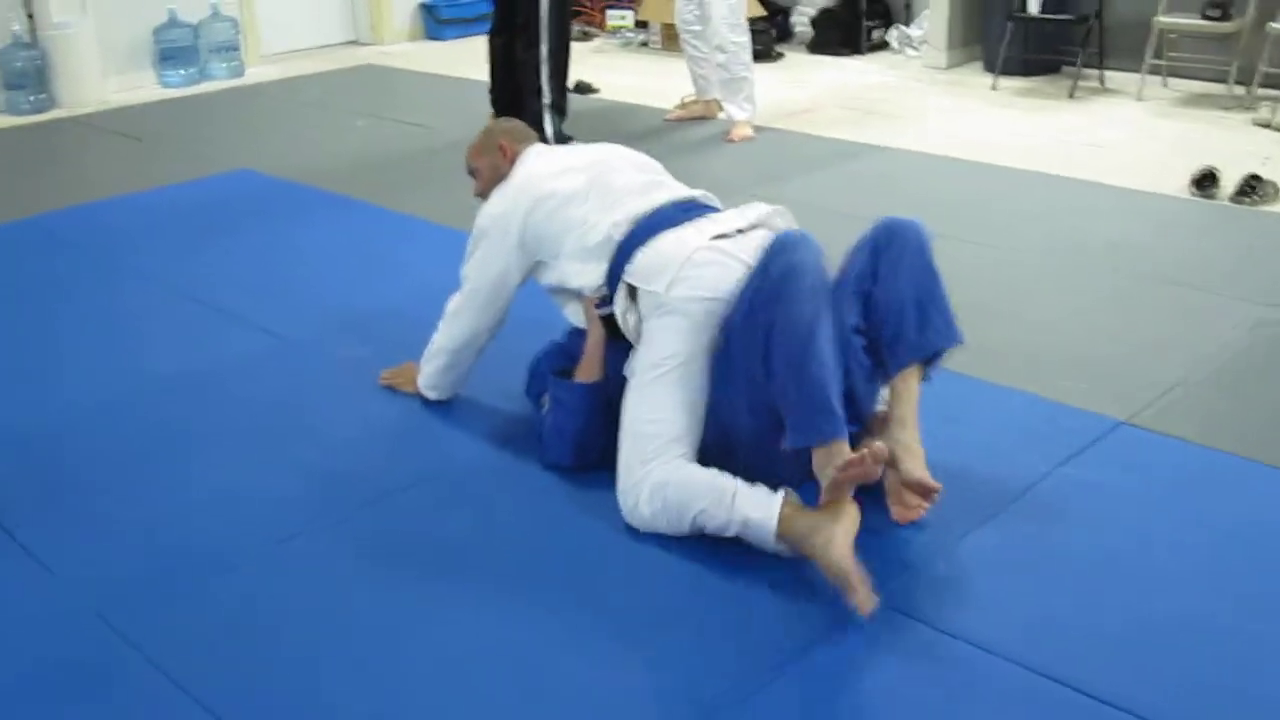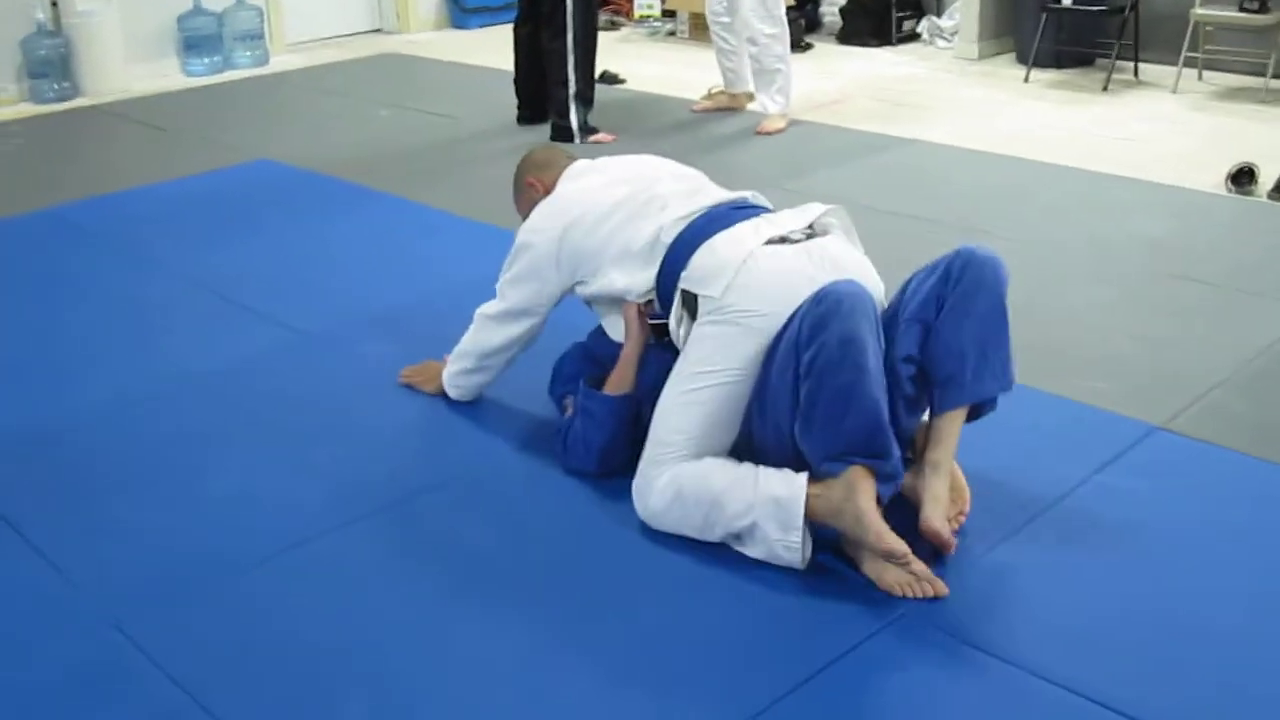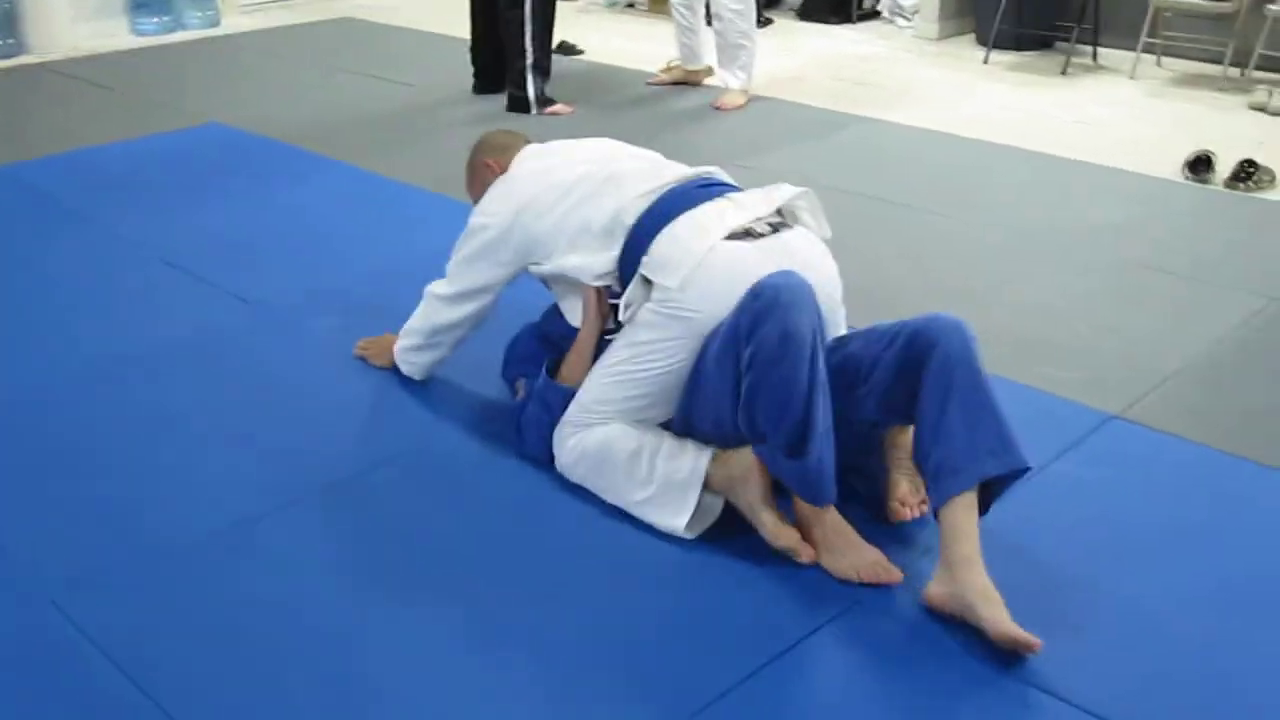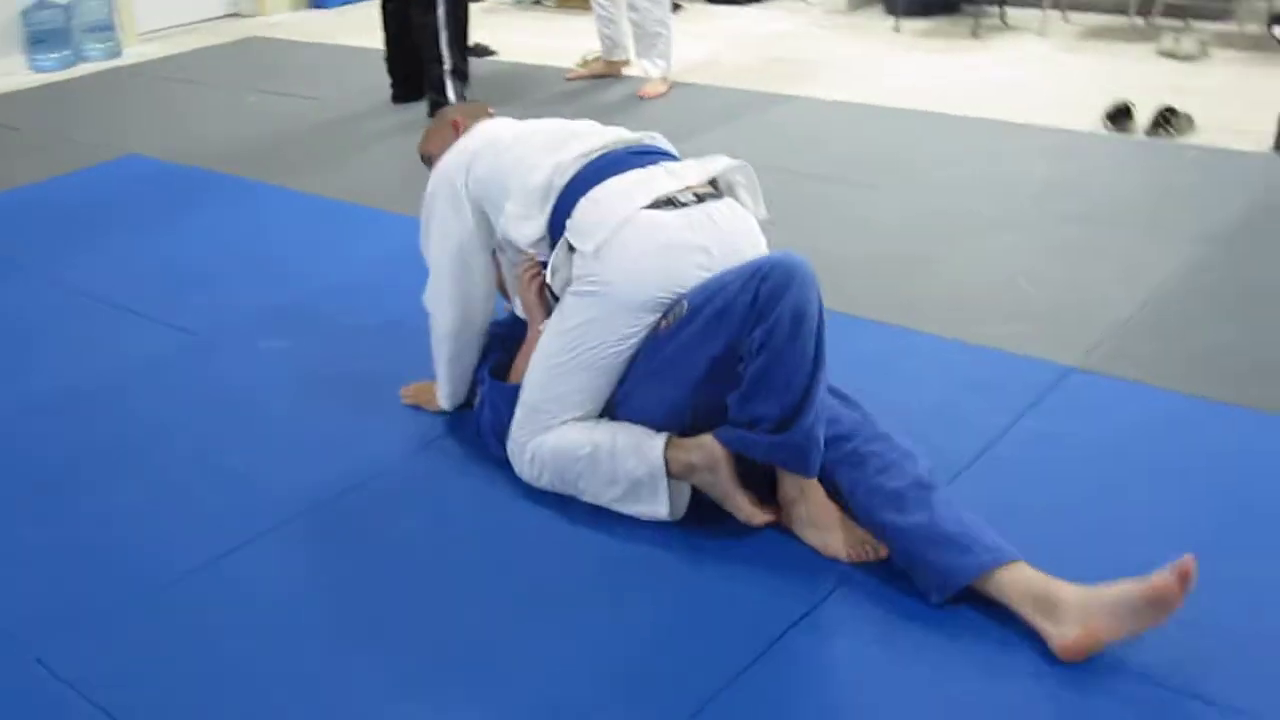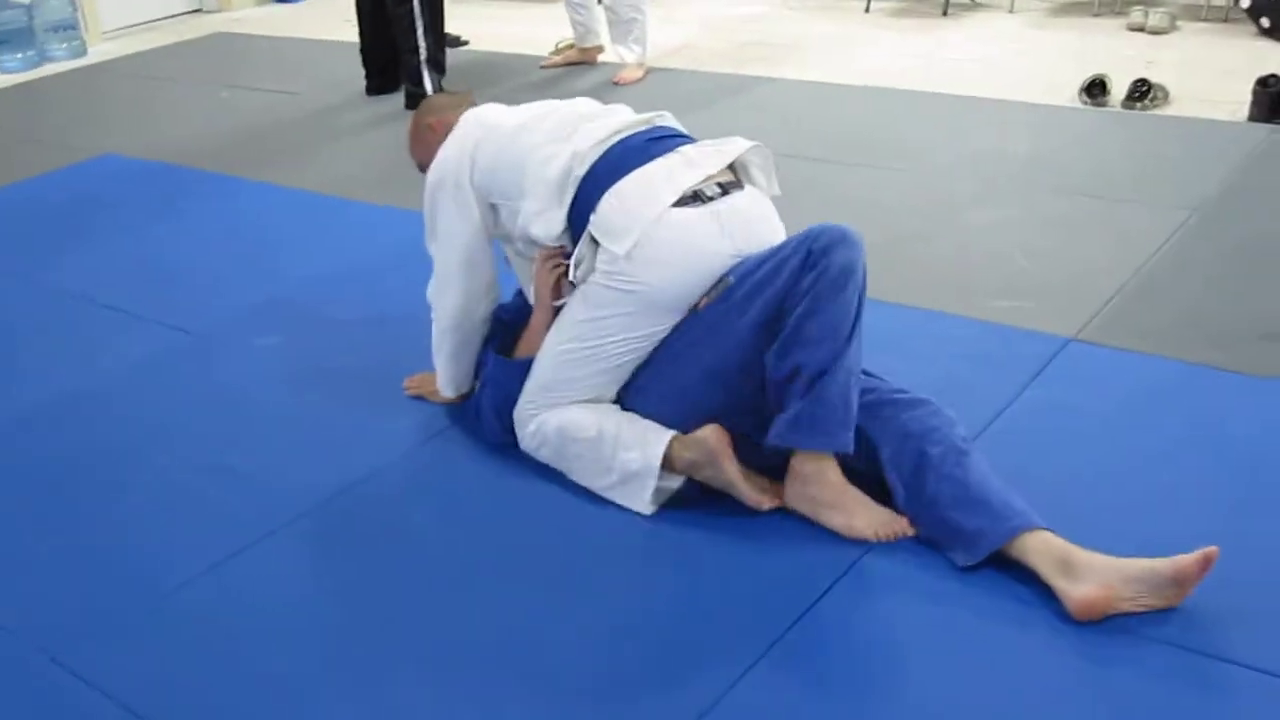
dt=0.4s
person 1, frame 1
right shoulder: (579, 355)
right elbow: (570, 450)
right wrist: (596, 333)
right hip: (744, 438)
left knee: (899, 237)
left ankle: (899, 435)
person 1, frame 2
right shoulder: (596, 357)
right elbow: (591, 456)
right wrist: (634, 339)
left hip: (860, 418)
right hip: (769, 429)
left knee: (975, 269)
right knee: (843, 304)
left ankle: (930, 474)
person 1, frame 3
right shoulder: (551, 336)
right elbow: (543, 436)
right wrist: (592, 323)
left hip: (804, 393)
right hip: (712, 412)
left knee: (939, 340)
right knee: (782, 296)
left ankle: (963, 575)
right ankle: (815, 518)
person 1, frame 4
right shoulder: (507, 339)
right elbow: (506, 432)
right wrist: (536, 317)
left hip: (733, 400)
right hip: (648, 403)
left knee: (863, 450)
right knee: (782, 280)
left ankle: (1051, 603)
right ankle: (797, 494)
person 1, frame 5
right shoulder: (517, 323)
right elbow: (495, 420)
right wrist: (545, 309)
left hip: (735, 388)
right hip: (664, 392)
left knee: (906, 420)
right knee: (831, 247)
left ankle: (1070, 567)
person 2, frame 1
left shoulder: (509, 203)
right shoulder: (611, 153)
left elbow: (472, 313)
left wrist: (429, 379)
left hip: (688, 282)
right hip: (764, 246)
left knee: (649, 488)
left ankle: (804, 524)
person 2, frame 2
left shoulder: (551, 219)
right shoulder: (648, 167)
left elbow: (503, 321)
left wrist: (453, 377)
left hip: (749, 287)
right hip: (835, 256)
left knee: (662, 488)
left ankle: (829, 500)
person 2, frame 3
left shoulder: (506, 196)
right shoulder: (600, 151)
left elbow: (452, 300)
left wrist: (406, 353)
left hip: (707, 277)
right hip: (799, 248)
left knee: (582, 443)
left ankle: (725, 472)
person 2, frame 4
left shoulder: (457, 165)
right shoulder: (555, 134)
left elbow: (457, 302)
left wrist: (451, 392)
left hip: (629, 246)
left knee: (536, 447)
left ankle: (687, 460)
person 2, frame 5
left shoulder: (455, 157)
right shoulder: (545, 114)
left elbow: (461, 294)
left wrist: (452, 380)
left hip: (654, 240)
left knee: (544, 420)
left ankle: (691, 453)
